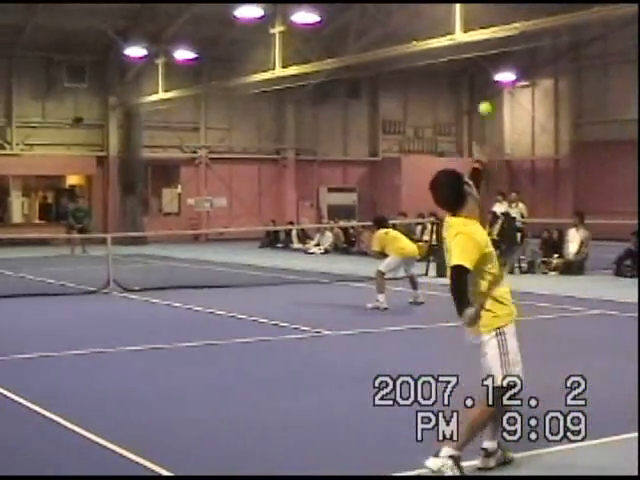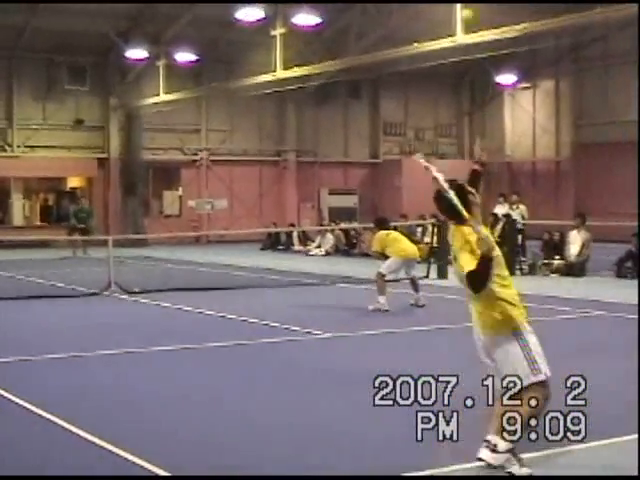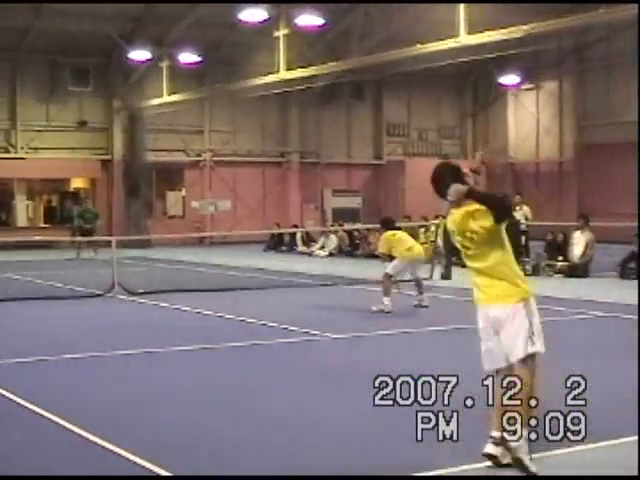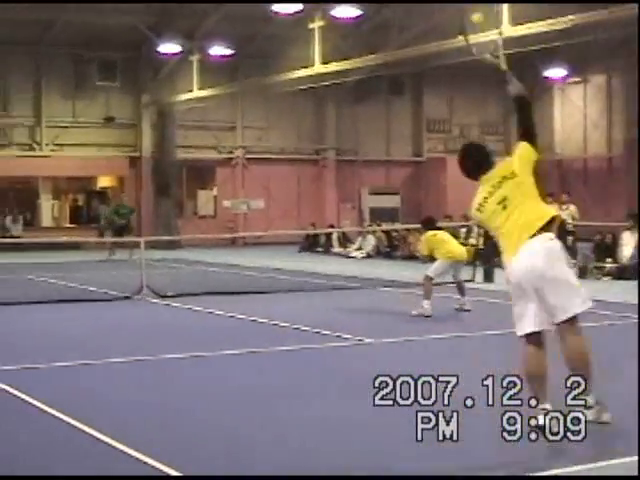
dt=0.2s
person 1, frame 1
left shoulder: (459, 222)
right shoulder: (465, 233)
left elbow: (471, 205)
right elbow: (458, 279)
left wrist: (477, 169)
right wrist: (465, 310)
left hip: (492, 317)
right hip: (492, 320)
left knee: (501, 386)
right knee: (495, 394)
left ankle: (491, 449)
right ankle: (447, 455)
person 1, frame 2
left shoulder: (462, 229)
right shoulder: (471, 240)
left elbow: (465, 201)
right elbow: (476, 283)
right wrist: (484, 253)
left hip: (490, 325)
right hip: (505, 324)
right knee: (537, 392)
left ankle: (495, 444)
right ankle: (497, 446)
person 1, frame 3
left shoulder: (454, 217)
right shoulder: (475, 214)
right elbow: (503, 208)
left wrist: (468, 192)
right wrist: (470, 191)
left hip: (487, 305)
right hip: (511, 300)
left knee: (504, 376)
right knee: (524, 372)
left ankle: (497, 440)
right ankle: (514, 441)
person 1, frame 4
left shoulder: (479, 205)
right shoulder: (510, 168)
right elbow: (526, 126)
right wrist: (518, 95)
left hip: (516, 266)
right hip: (542, 249)
left knee: (532, 342)
right knee: (569, 329)
left ankle: (542, 407)
right ankle: (588, 401)
